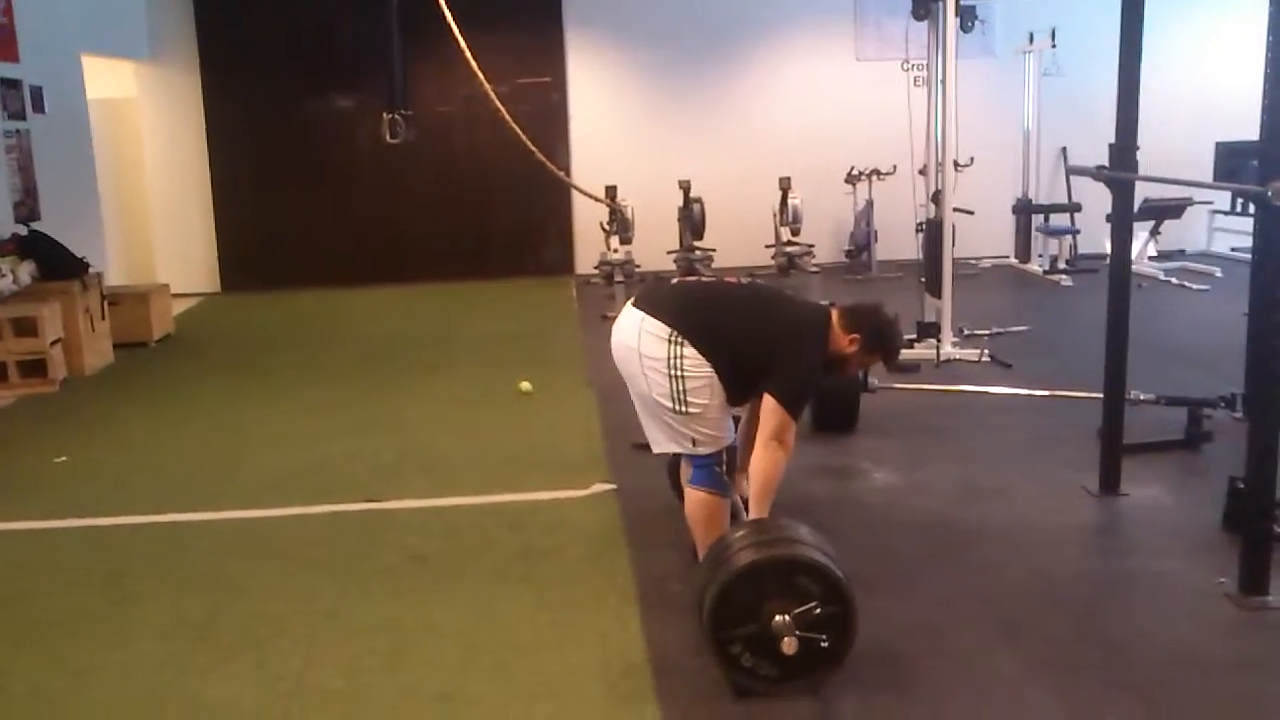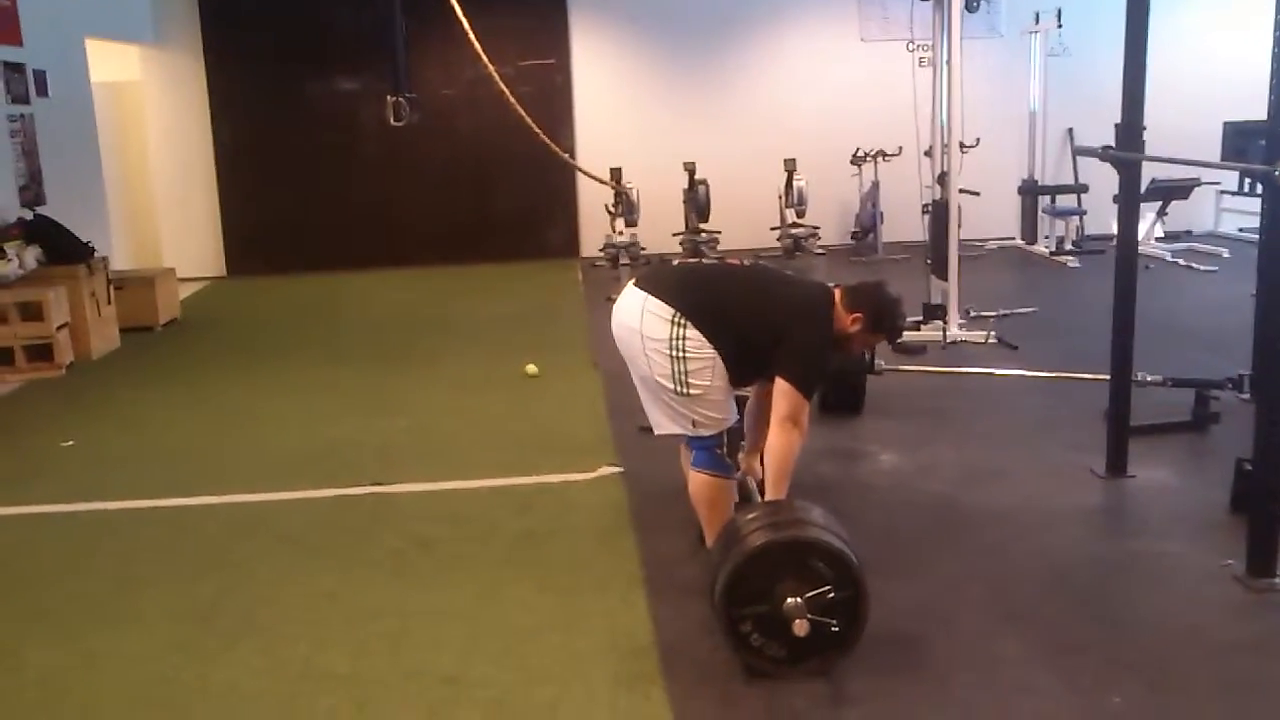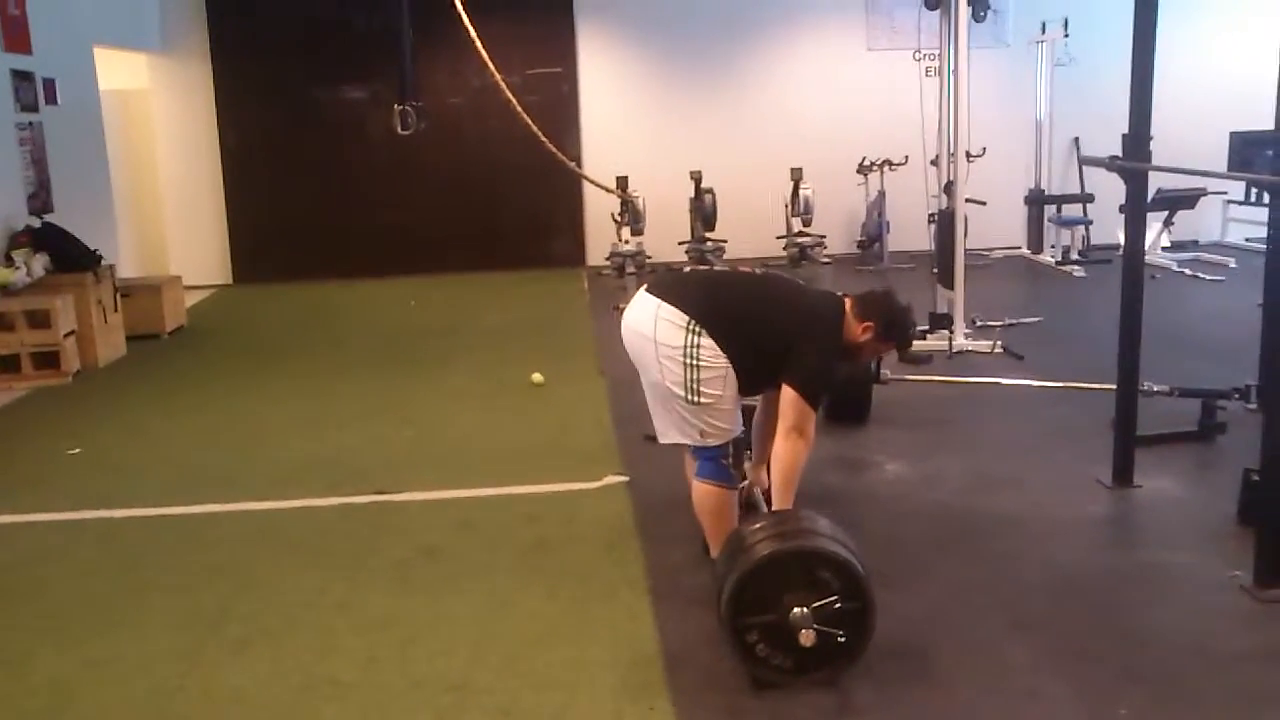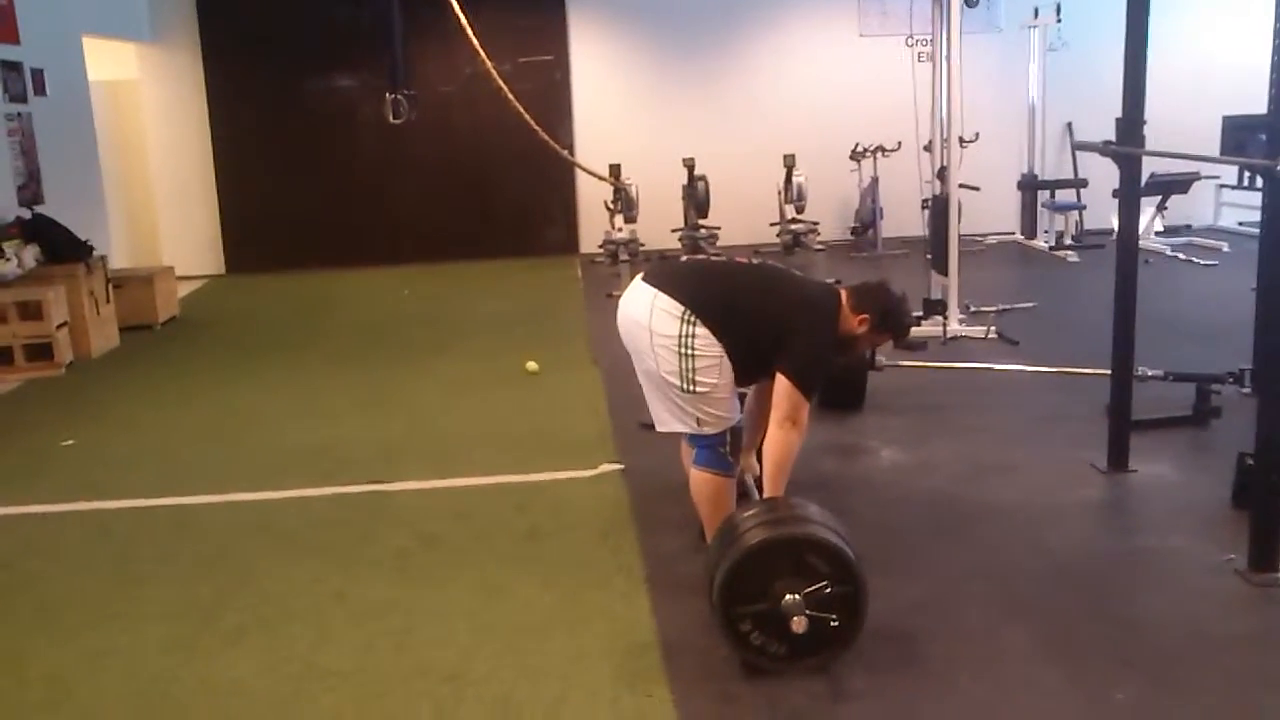
dt=0.5s
person 1, frame 1
left shoulder: (800, 326)
right shoulder: (805, 346)
left elbow: (757, 407)
right elbow: (773, 441)
left wrist: (740, 475)
left hip: (639, 321)
right hip: (662, 335)
left knee: (698, 447)
right knee: (709, 458)
left ankle: (706, 547)
person 1, frame 2
left shoulder: (803, 306)
right shoulder: (812, 328)
left elbow: (766, 386)
right elbow: (787, 424)
left wrist: (750, 455)
right hip: (664, 318)
left knee: (698, 428)
right knee: (712, 439)
left ankle: (712, 526)
person 1, frame 3
left shoulder: (813, 315)
right shoulder: (821, 336)
left elbow: (774, 395)
right elbow: (794, 432)
left wrist: (757, 466)
right hip: (677, 323)
left knee: (703, 436)
right knee: (716, 449)
left ankle: (717, 535)
person 1, frame 4
left shoulder: (810, 305)
right shoulder: (817, 327)
left elbow: (767, 385)
right elbow: (787, 422)
left wrist: (747, 454)
right hip: (670, 314)
left knee: (700, 426)
right knee: (715, 438)
left ankle: (711, 521)
